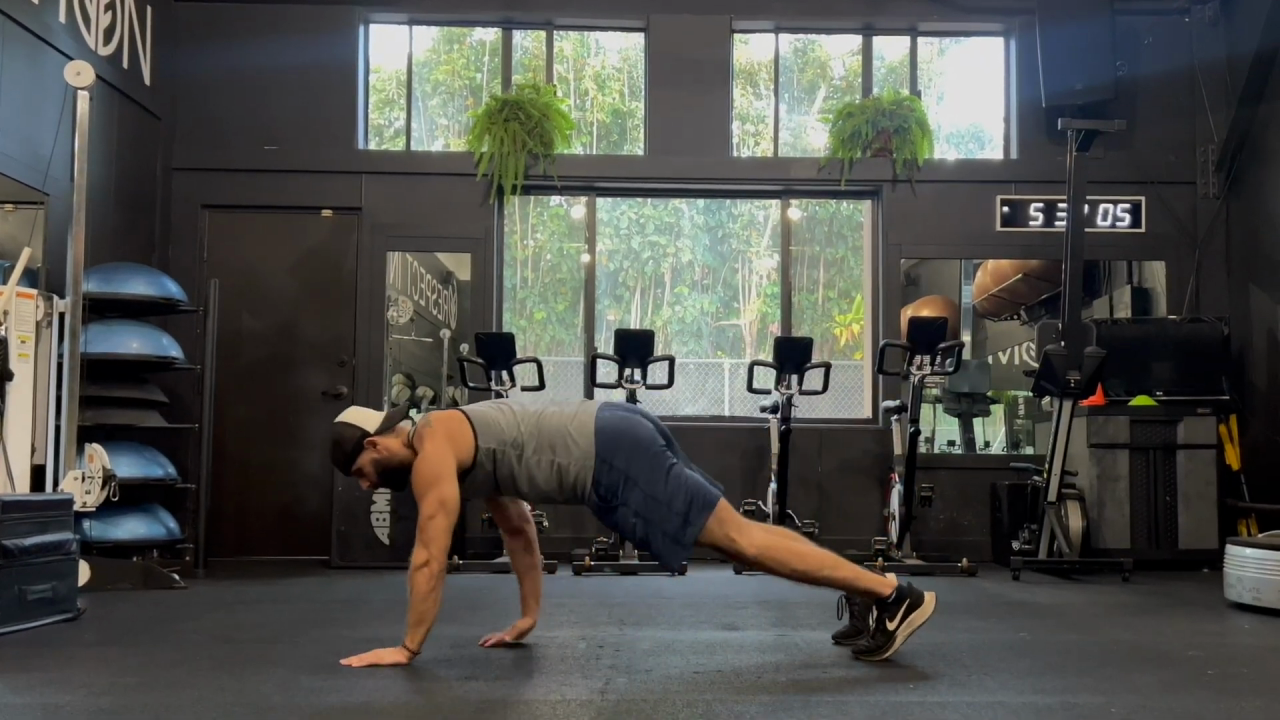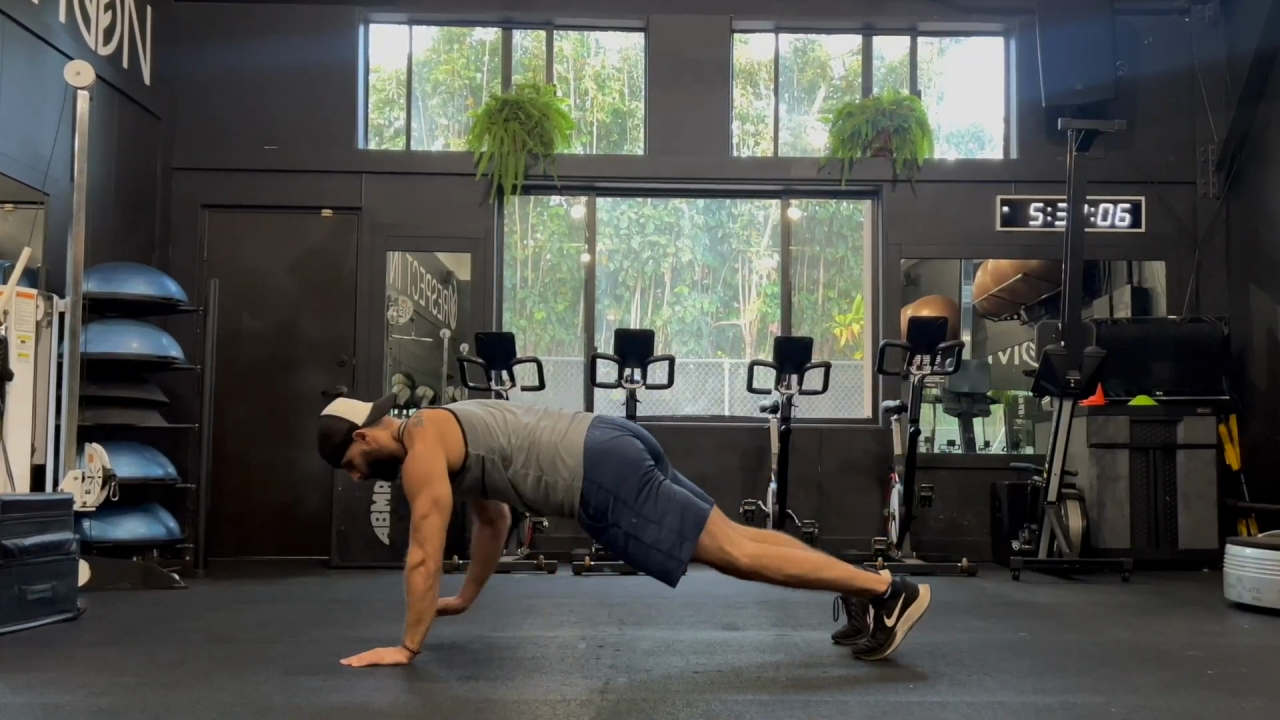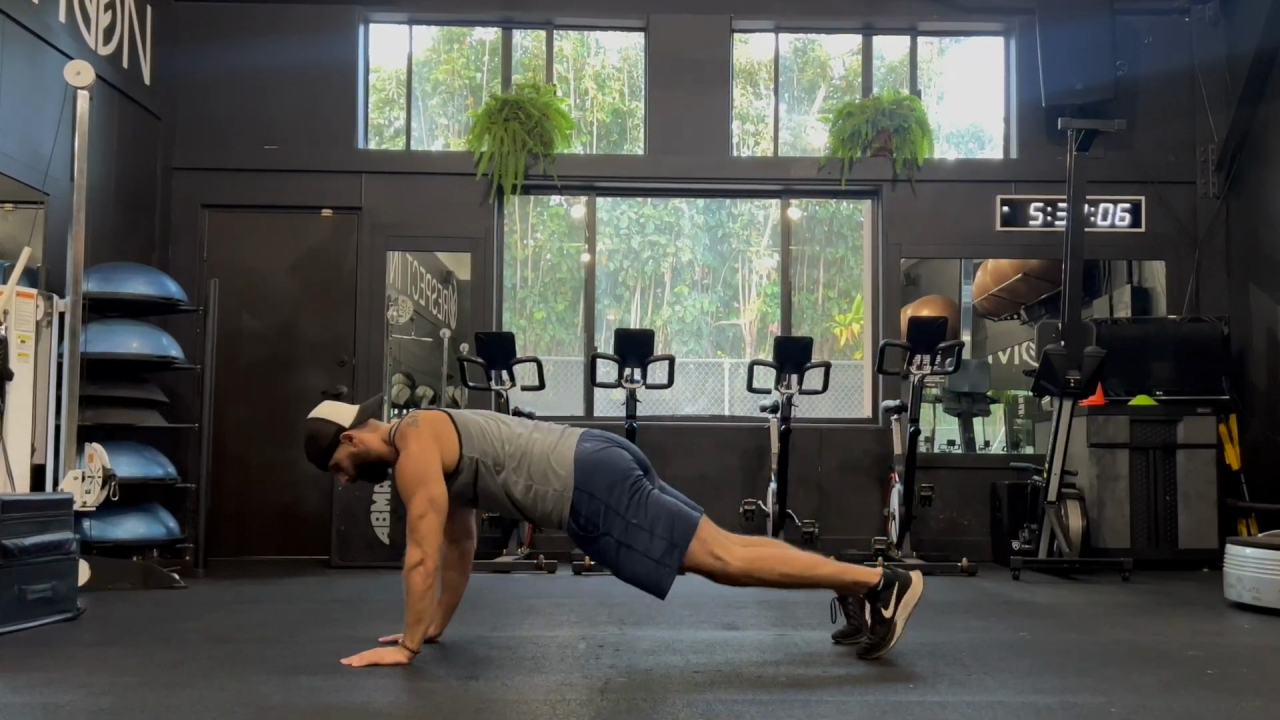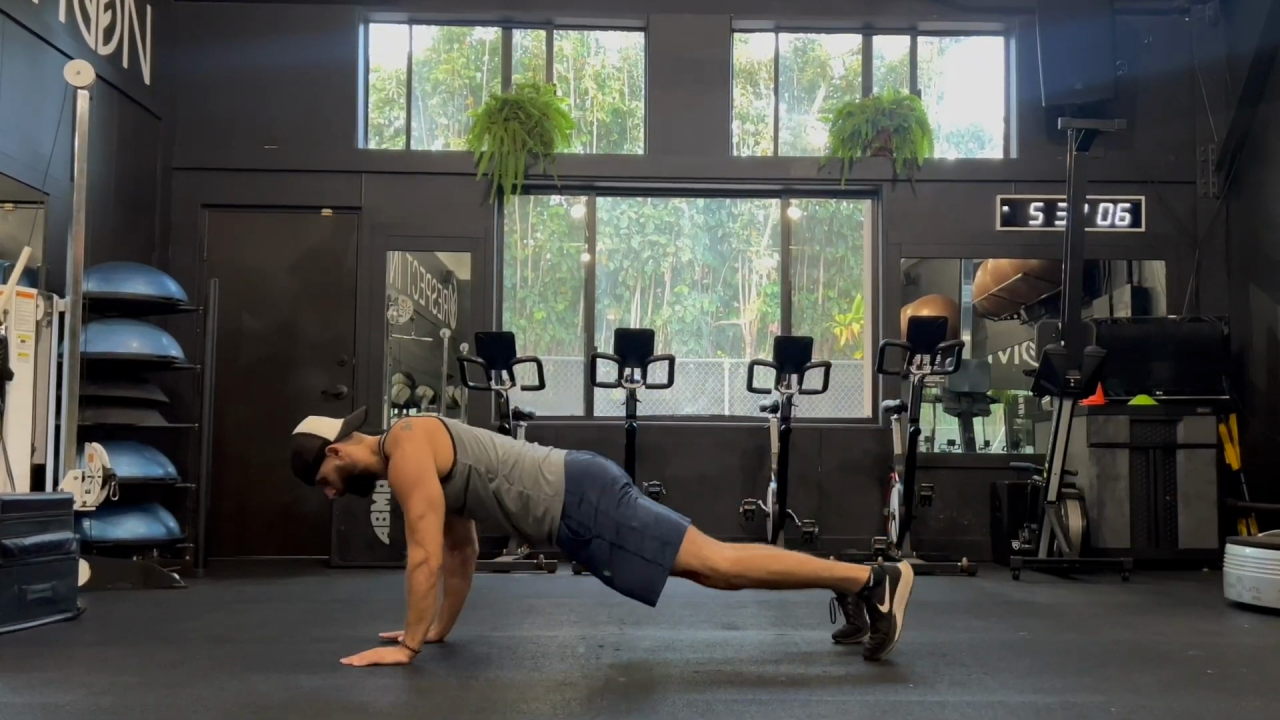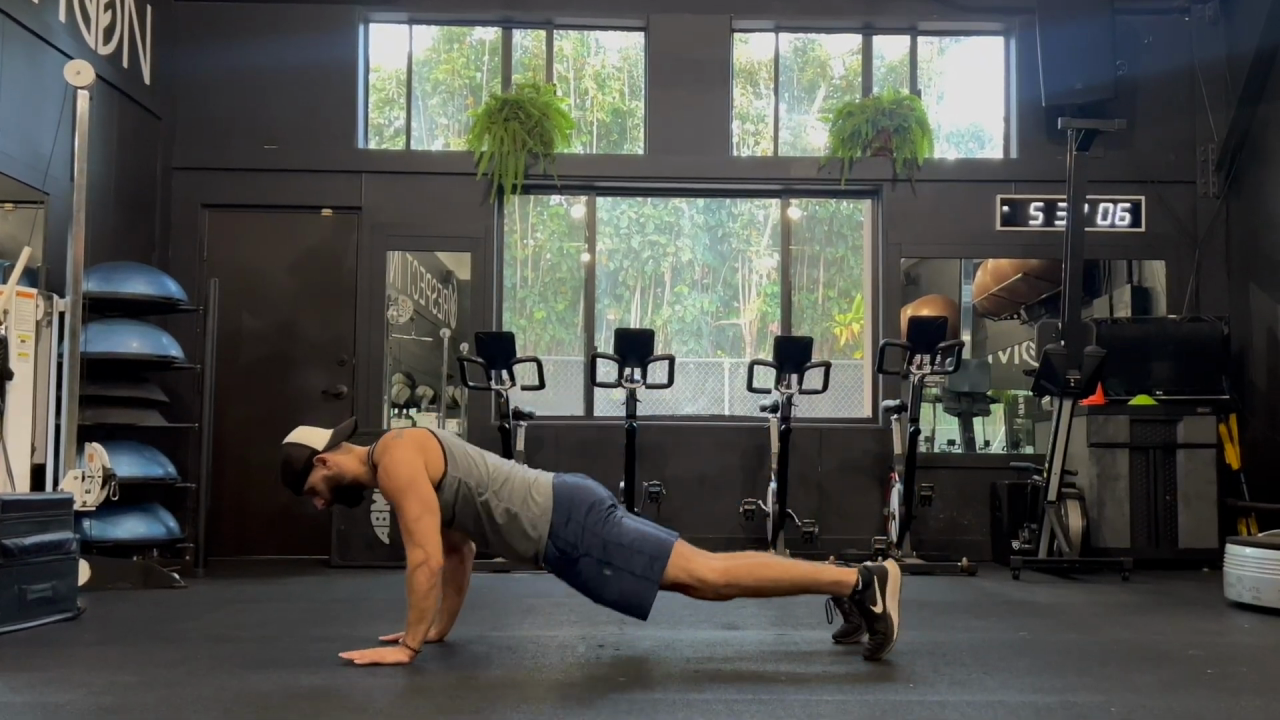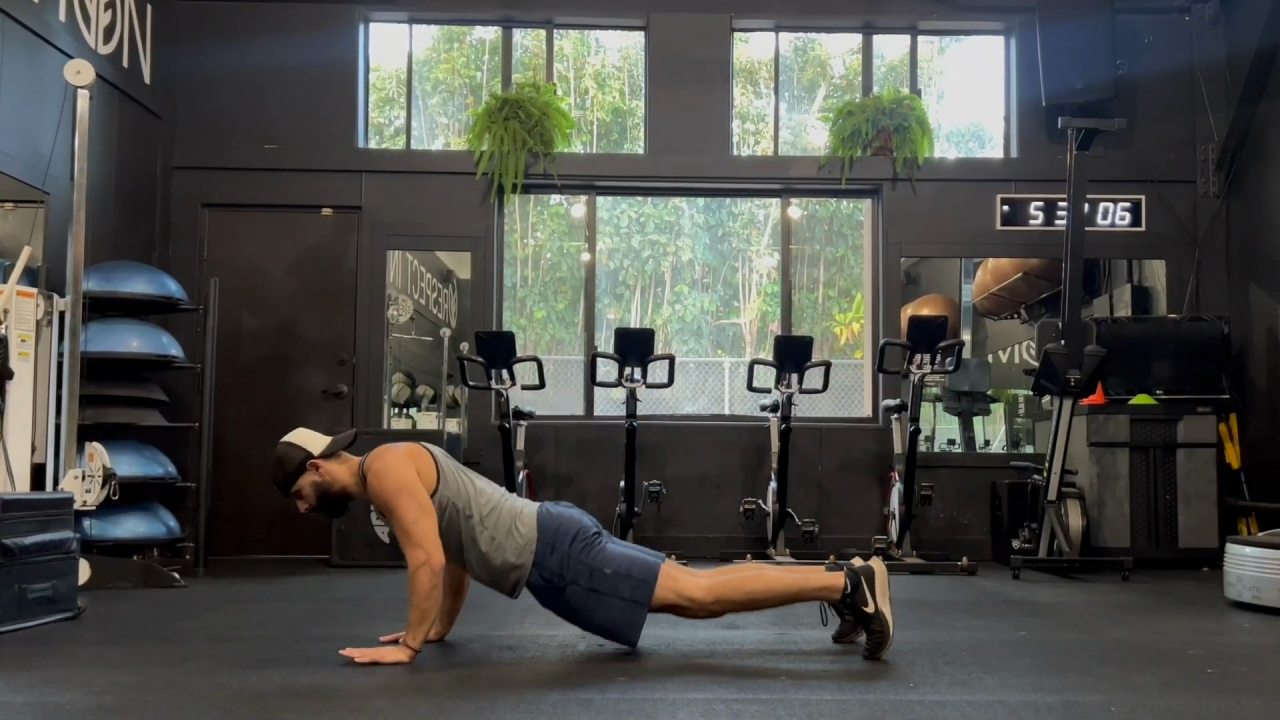
dt=0.2s
person 1, frame 1
left shoulder: (430, 449)
right shoulder: (462, 449)
left elbow: (428, 559)
right elbow: (517, 527)
left wrist: (408, 648)
right wrist: (529, 613)
left hip: (613, 459)
right hip: (619, 433)
left knee: (740, 541)
right knee: (738, 535)
left ankle: (892, 594)
right ankle: (867, 591)
person 1, frame 2
left shoulder: (419, 447)
right shoulder: (447, 436)
left elbow: (423, 557)
right elbow: (494, 517)
left wrist: (408, 646)
right wrist: (465, 597)
left hip: (601, 479)
right hip: (609, 441)
left knee: (733, 552)
right knee: (731, 536)
left ankle: (886, 590)
right ankle: (863, 588)
person 1, frame 3
left shoulder: (413, 446)
right shoulder: (435, 437)
left elbow: (422, 557)
right elbow: (458, 541)
left wrist: (408, 646)
right wrist: (435, 625)
left hip: (590, 490)
right hip: (599, 458)
left knee: (725, 561)
right knee: (721, 543)
left ankle: (882, 583)
right ankle: (855, 587)
person 1, frame 4
left shoulder: (404, 449)
right shoulder: (424, 453)
left elbow: (424, 558)
right elbow: (458, 549)
left wrist: (407, 645)
right wrist: (437, 629)
left hip: (580, 504)
right hip: (584, 484)
left knee: (715, 564)
right knee: (713, 556)
left ankle: (871, 579)
right ankle: (850, 586)
person 1, frame 5
left shoulder: (394, 457)
right shoulder: (412, 461)
left elbow: (426, 558)
right elbow: (457, 552)
left wrist: (408, 646)
right wrist: (438, 628)
left hip: (567, 526)
right hip: (569, 508)
left knee: (706, 576)
right knee: (702, 567)
left ankle: (861, 579)
right ankle: (847, 586)
person 1, frame 6
left shoulder: (385, 468)
right shoulder: (403, 469)
left elbow: (427, 560)
right elbow: (455, 553)
left wrist: (409, 644)
right wrist: (437, 628)
left hip: (554, 557)
right hip: (556, 535)
left knee: (696, 594)
right knee: (692, 581)
left ankle: (849, 582)
right ankle: (839, 578)
